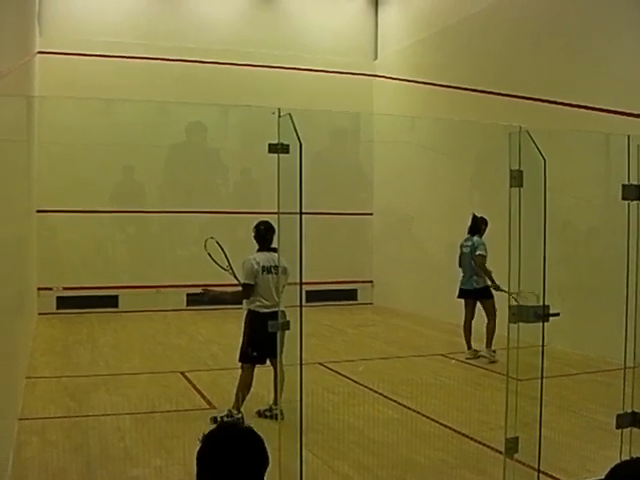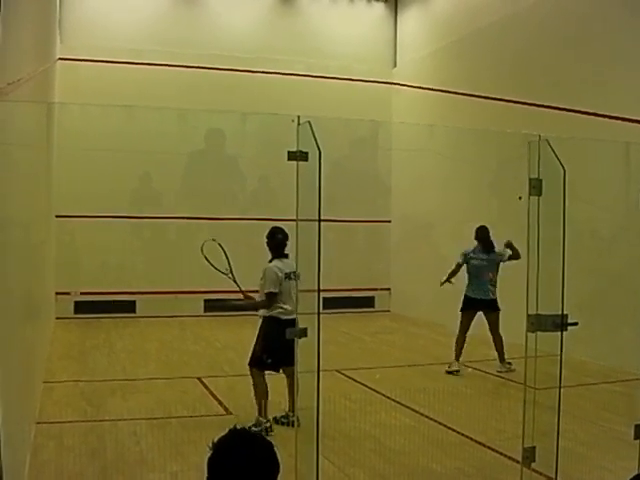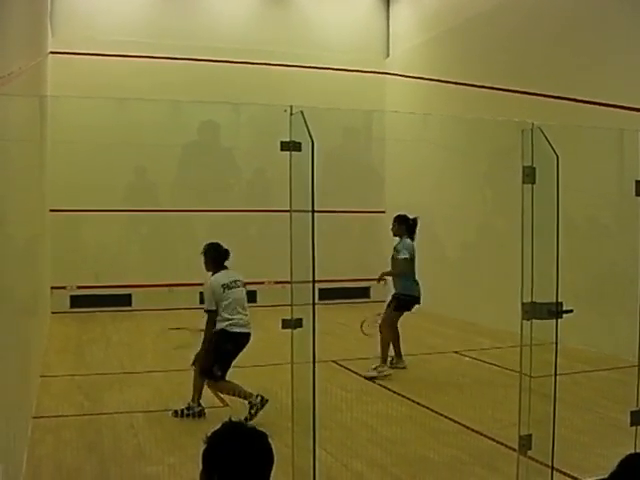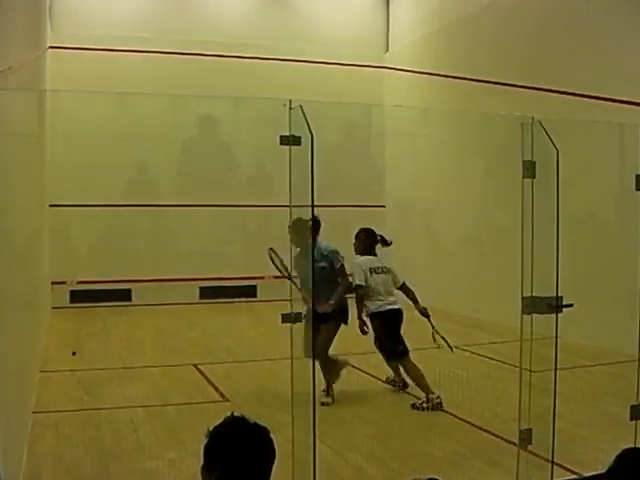
dt=1s
person 1, frame 1
left shoulder: (252, 261)
right shoulder: (282, 261)
left elbow: (246, 294)
right elbow: (278, 290)
left wrist: (217, 294)
left hip: (258, 317)
right hip: (276, 315)
left knee: (248, 366)
right knee: (277, 362)
left ankle: (236, 412)
right ankle: (276, 408)
person 1, frame 2
left shoulder: (272, 268)
right shoulder: (292, 267)
left elbow: (269, 303)
left wrist: (241, 305)
right wrist: (254, 300)
left hip: (274, 323)
right hip: (290, 322)
left knee: (257, 370)
right knee: (288, 369)
left ankle: (263, 421)
right ankle: (291, 414)
person 1, frame 3
left shoulder: (212, 283)
right shoulder: (236, 278)
left elbow: (212, 319)
left wrist: (204, 348)
left hip: (228, 334)
right hip: (243, 332)
left knee: (212, 381)
right knee: (200, 364)
left ankle: (254, 399)
right ankle: (195, 406)
person 1, frame 4
left shoulder: (359, 263)
right shoulder: (384, 264)
left elbow: (361, 294)
right elbow: (404, 287)
left wrist: (360, 318)
right wrist: (418, 305)
left hip: (380, 315)
right hip: (395, 312)
left knee: (400, 358)
right knee: (391, 351)
left ankle: (432, 397)
right ankle: (398, 379)
person 2, frame 1
left shoulder: (464, 242)
right shoulder: (479, 242)
right elbow: (480, 264)
right wrist: (492, 280)
left hip: (466, 285)
right hip: (479, 285)
left knee: (468, 317)
right knee: (491, 316)
left ankle: (470, 350)
right ankle: (488, 349)
person 2, frame 2
left shoulder: (467, 253)
right shoulder: (496, 255)
left elbow: (455, 271)
right elbow: (517, 256)
left wrist: (447, 279)
right wrist: (511, 246)
left hip: (472, 297)
right hip: (489, 298)
left knee: (462, 331)
right knee: (495, 332)
left ankle: (456, 363)
right ankle: (503, 363)
person 2, frame 3
left shoulder: (402, 245)
right shoulder: (409, 245)
left elbow: (401, 271)
left wrist: (385, 274)
left hip: (405, 293)
right hip: (412, 293)
left knee: (384, 326)
right knee: (391, 324)
left ankle: (383, 366)
right ankle: (398, 359)
person 2, frame 4
left shoulder: (329, 253)
right shoulder: (299, 257)
left elbow: (345, 281)
right elbow: (304, 286)
left wrist: (332, 303)
right wrist: (307, 296)
left hip: (334, 307)
right hip: (315, 308)
left knee: (319, 351)
right knee: (309, 351)
left ankle: (329, 389)
right ankle: (337, 364)
